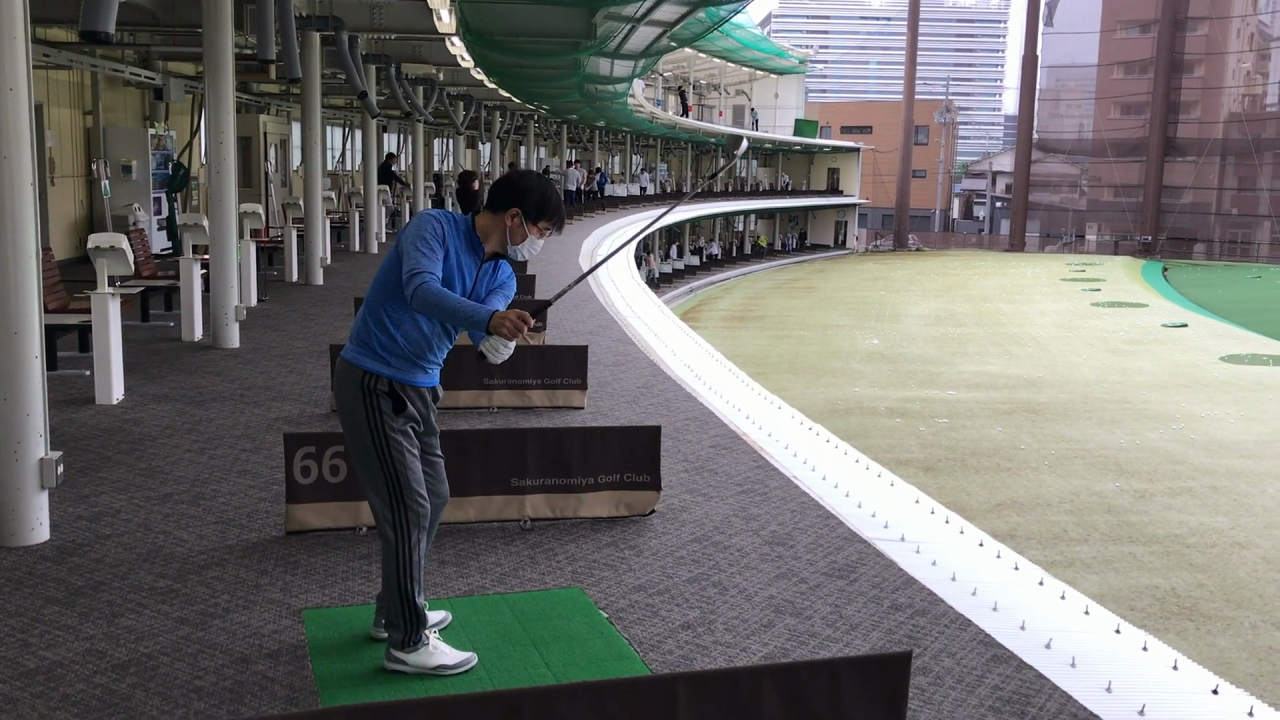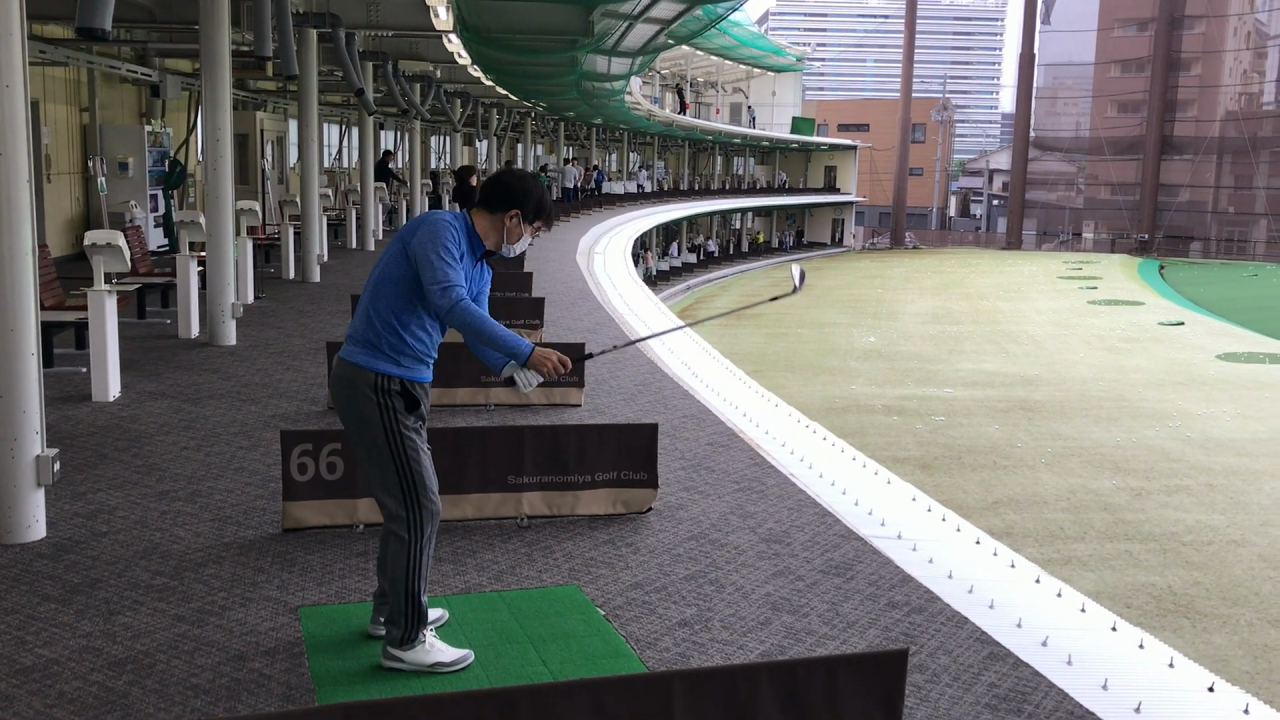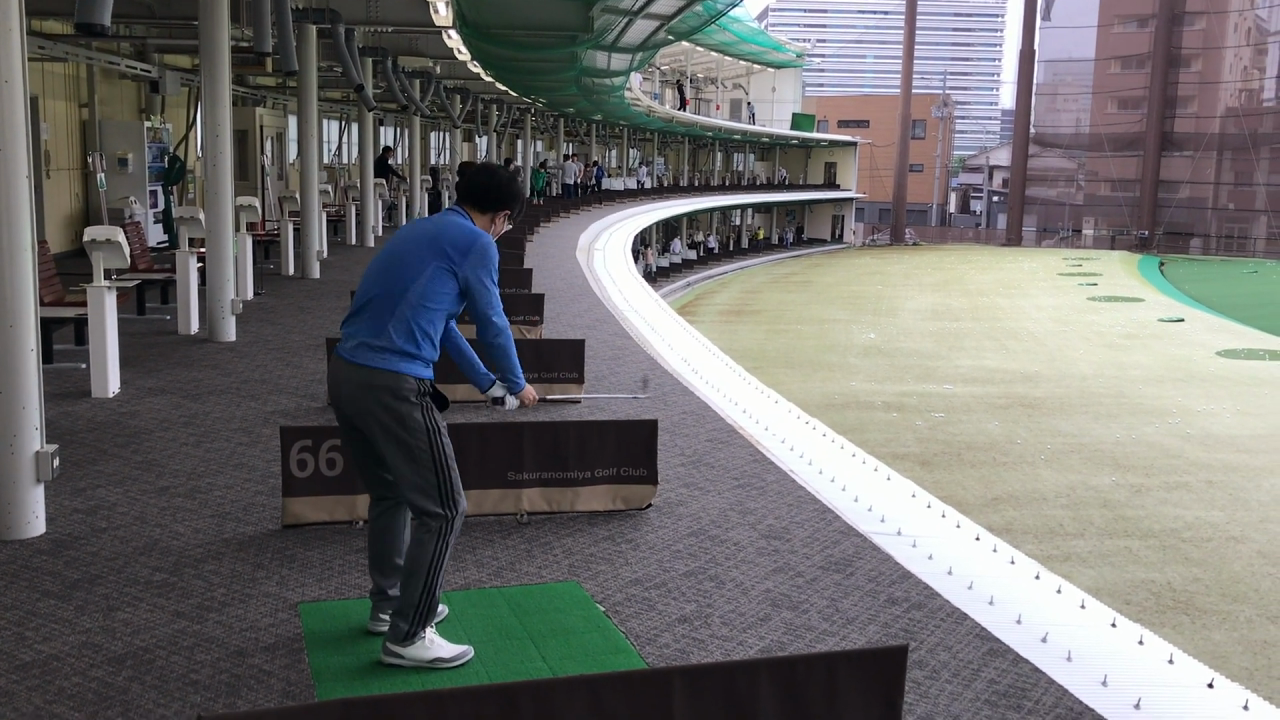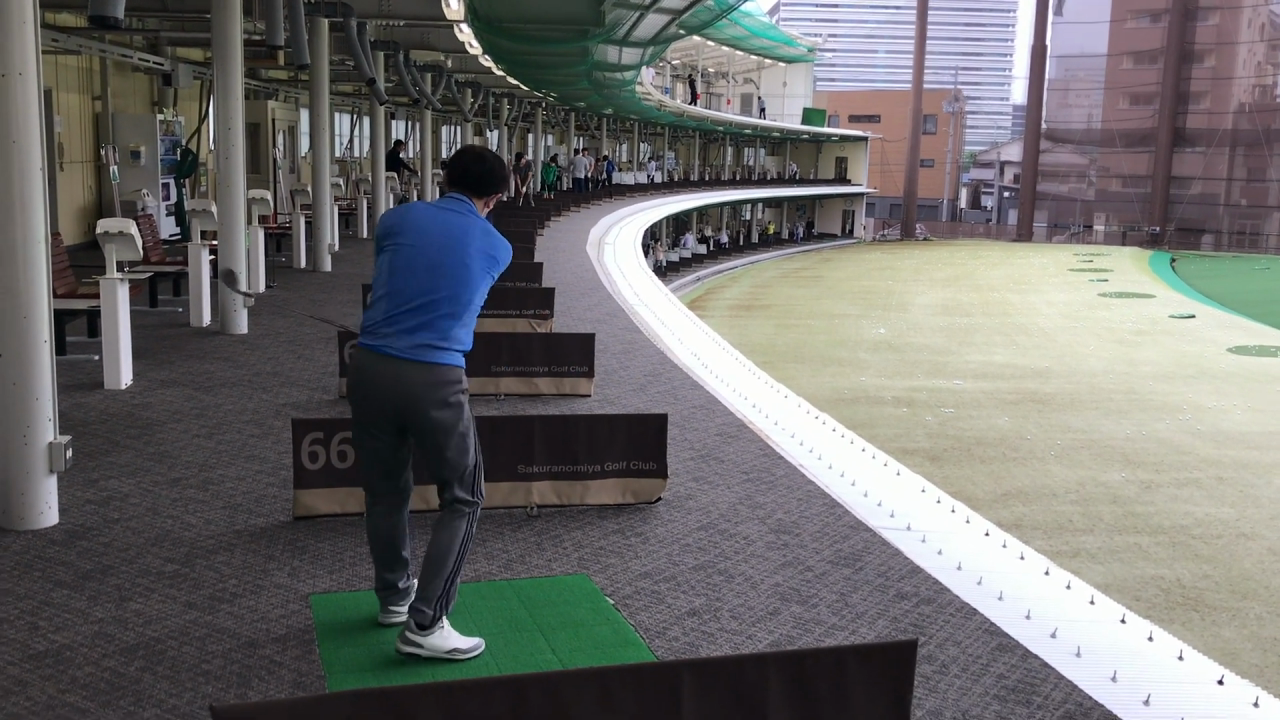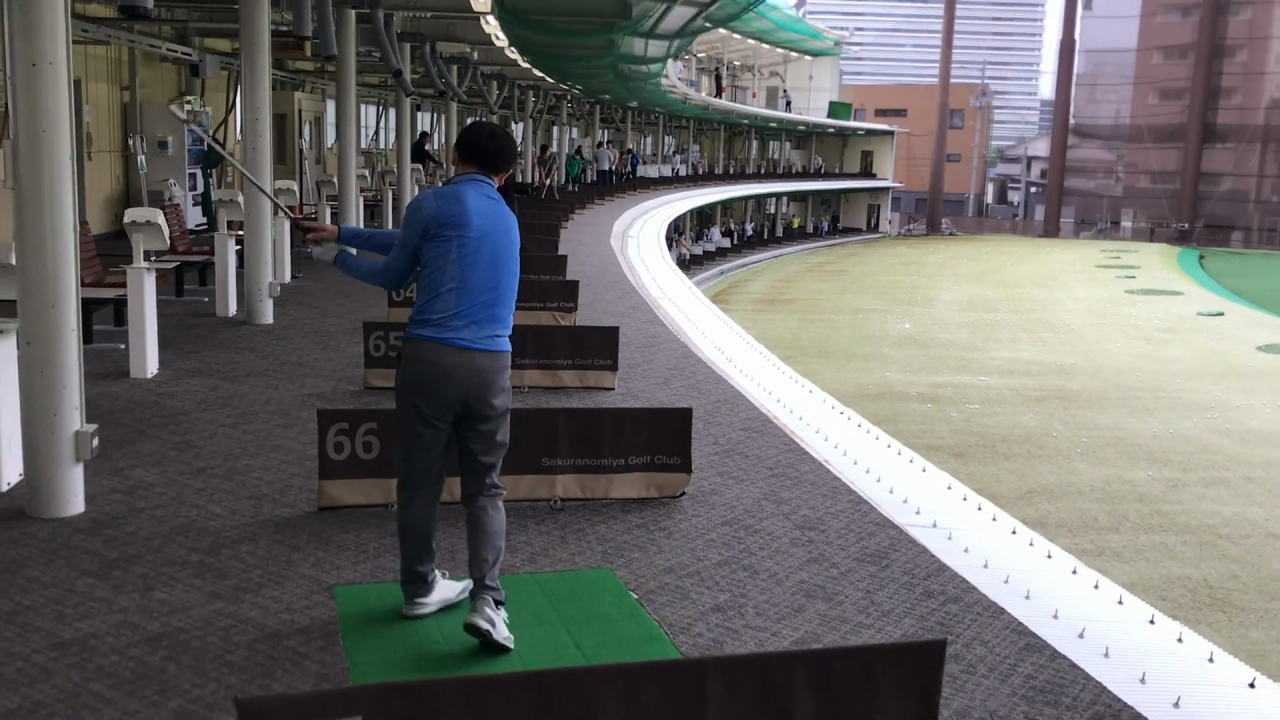
dt=0.3s
person 1, frame 1
left shoulder: (502, 276)
right shoulder: (433, 226)
left elbow: (485, 326)
right elbow: (420, 290)
left wrist: (500, 337)
right wrist: (488, 319)
left hip: (419, 388)
right hip: (373, 383)
left knee: (431, 499)
right knee: (408, 509)
left ankle: (395, 611)
right ankle: (407, 642)
person 1, frame 2
left shoulder: (480, 266)
right shoulder: (438, 228)
left elbow: (474, 327)
right elbow: (454, 307)
left wrist: (513, 368)
right wrist: (527, 354)
left hip: (391, 382)
right hip: (375, 383)
left knee: (409, 498)
right knee: (418, 508)
left ankle: (391, 609)
right ankle: (404, 640)
person 1, frame 3
left shoulder: (420, 232)
right shoulder: (476, 244)
right elbow: (492, 327)
left wrist: (487, 384)
right wrist: (515, 384)
left hip: (347, 374)
right hip: (393, 385)
left knee: (392, 492)
right knee: (442, 508)
left ankle: (387, 604)
right ankle: (406, 636)
person 1, frame 4
left shoulder: (397, 218)
right shoulder: (499, 248)
left hip: (370, 368)
right hip: (438, 378)
left knee: (385, 491)
right knee: (462, 500)
left ankle: (394, 597)
right ankle: (425, 621)
person 1, frame 5
left shoulder: (433, 203)
right shoulder: (507, 219)
left elbow: (395, 274)
left wrist: (340, 255)
right wrist: (343, 233)
left hip: (431, 358)
right hip: (491, 364)
left knee: (419, 483)
right knee: (485, 487)
left ankle: (420, 588)
right ankle: (486, 598)
